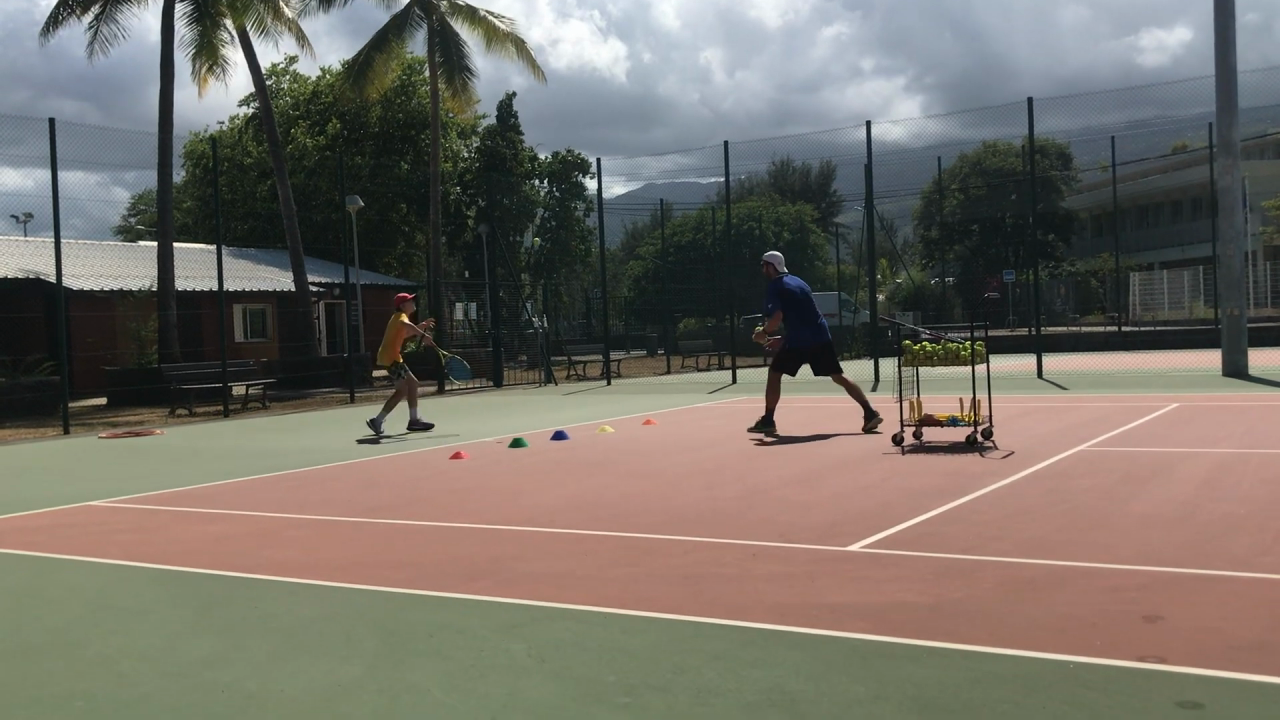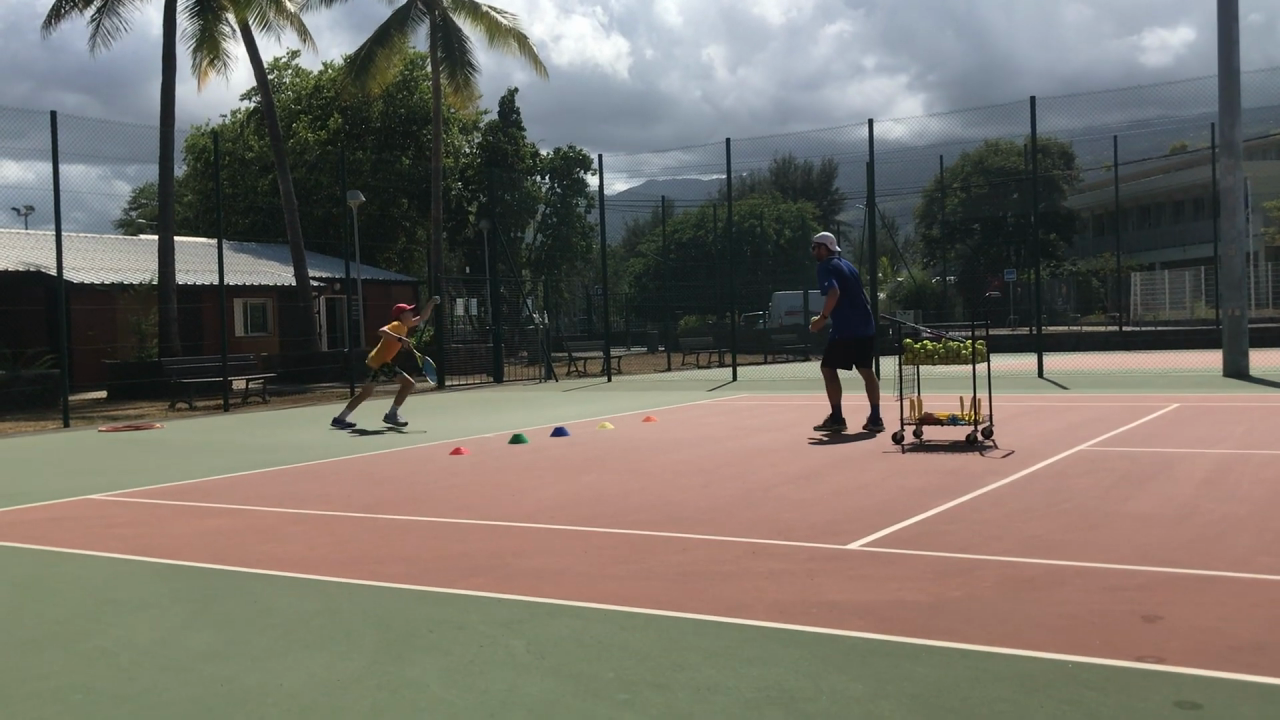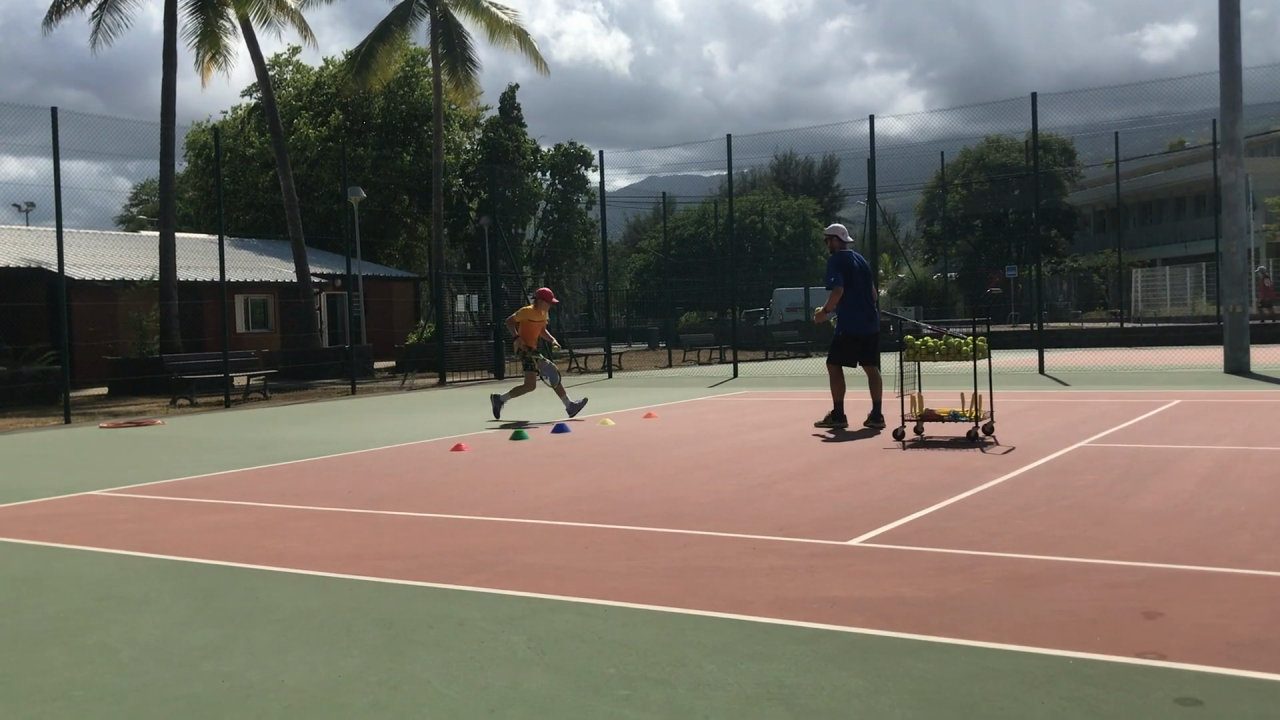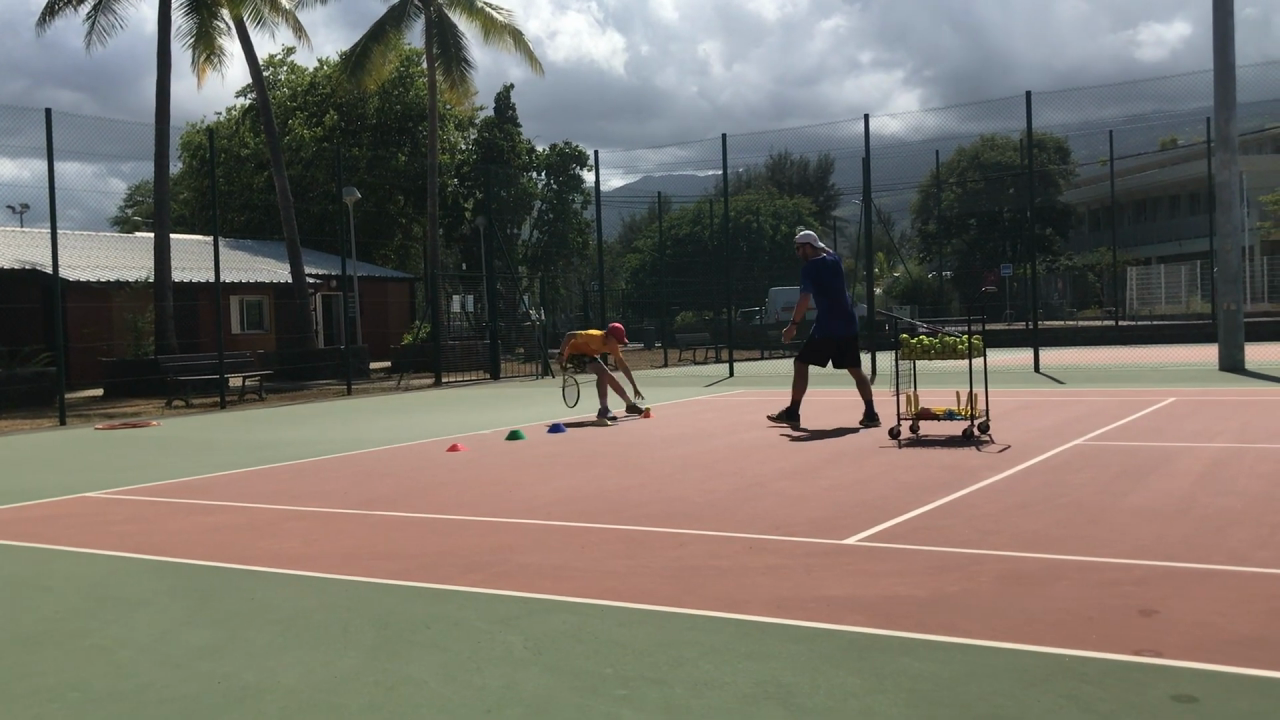
dt=0.7s
person 1, frame 1
left shoulder: (774, 287)
right shoulder: (797, 282)
left elbow: (776, 317)
left wrist: (764, 332)
right wrist: (782, 339)
left hip: (797, 340)
right hip: (820, 335)
left knee: (774, 374)
right knee: (839, 377)
left ankle: (767, 421)
right ankle: (871, 414)
person 1, frame 2
left shoulder: (825, 266)
right shoulder: (848, 265)
left elbow: (834, 293)
left wrist: (822, 318)
left hip: (845, 328)
right hip: (866, 326)
left knee: (828, 368)
right knee: (867, 371)
left ankle: (837, 418)
right ankle: (875, 418)
person 1, frame 3
left shoulder: (836, 260)
right shoulder: (860, 259)
left elbow: (838, 290)
right elbow: (873, 293)
left wrist: (825, 311)
left hip: (849, 325)
right hip: (870, 322)
left knee: (834, 366)
right knee: (871, 367)
left ankle: (838, 415)
right ankle: (876, 415)
person 1, frame 4
left shoulder: (809, 268)
right shoulder: (834, 259)
left elbow: (805, 298)
left wrist: (793, 324)
left hip: (826, 327)
right hip: (849, 325)
left knee: (800, 364)
right knee: (855, 369)
left ankle: (792, 413)
right ankle: (870, 413)
